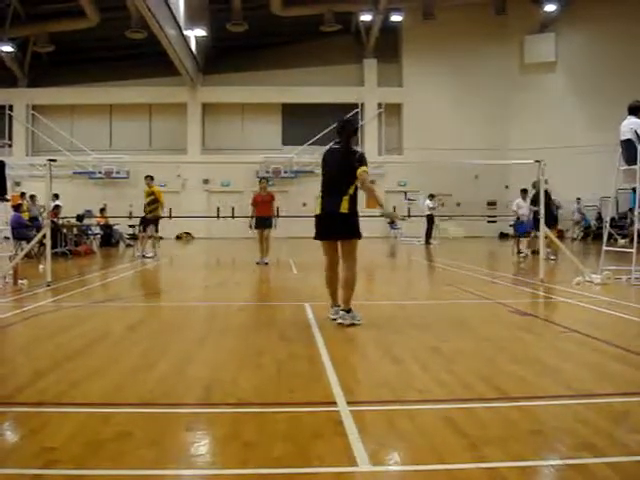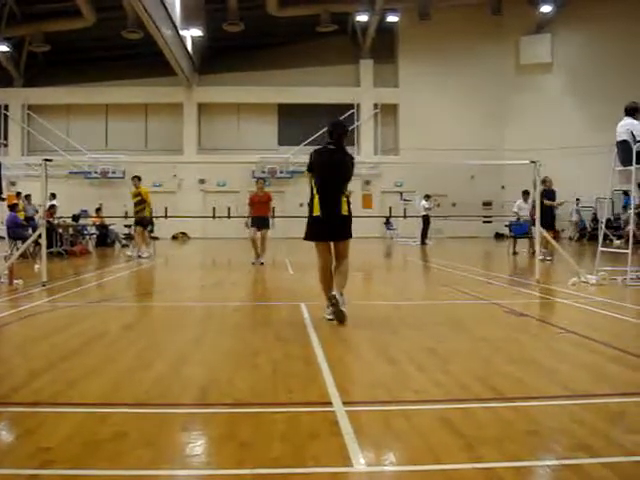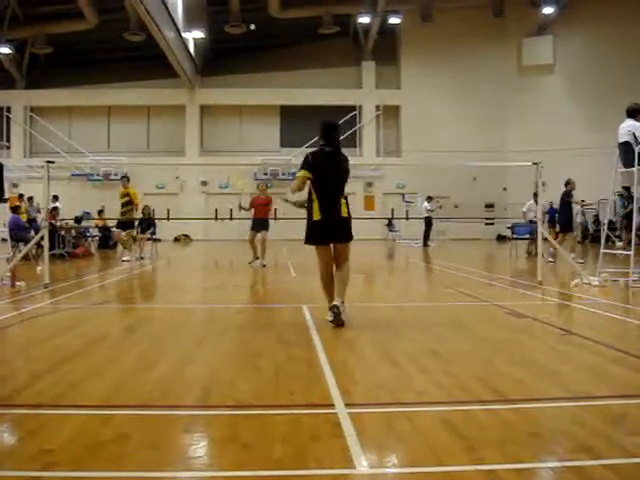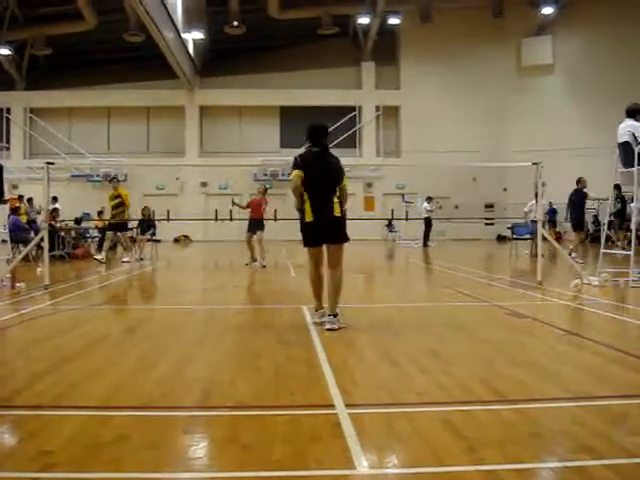
dt=0.3s
person 1, frame 1
left shoulder: (327, 154)
right shoulder: (356, 156)
right elbow: (364, 183)
right wrist: (382, 207)
left hip: (324, 210)
right hip: (344, 211)
left knee: (331, 261)
right knee: (348, 262)
left ankle: (335, 307)
right ankle: (346, 311)
person 1, frame 2
left shoulder: (317, 154)
right shoulder: (348, 159)
left hip: (319, 212)
right hip: (342, 211)
left knee: (324, 261)
right knee: (342, 259)
left ankle: (330, 305)
right ankle: (337, 293)
person 1, frame 3
left shoulder: (312, 157)
right shoulder: (343, 159)
left elbow: (298, 185)
left wrist: (292, 189)
left hip: (318, 215)
right hip: (340, 214)
left knee: (325, 264)
right knee: (342, 263)
left ankle: (332, 306)
right ankle: (338, 302)
person 1, frame 4
left shoulder: (302, 159)
right shoulder: (334, 160)
left elbow: (296, 184)
right elbow: (344, 193)
left wrist: (301, 200)
left hip: (310, 216)
right hip: (334, 214)
left knee: (315, 265)
right knee: (335, 267)
left ankle: (318, 310)
right ankle: (333, 316)
